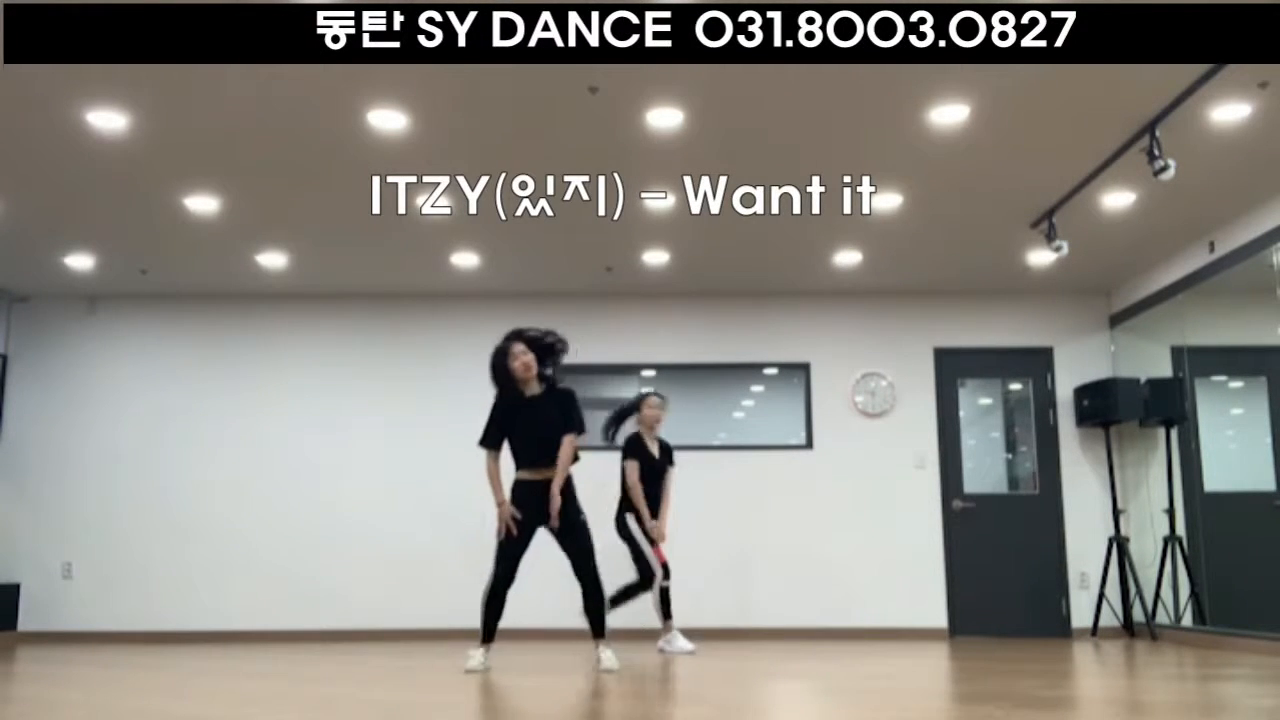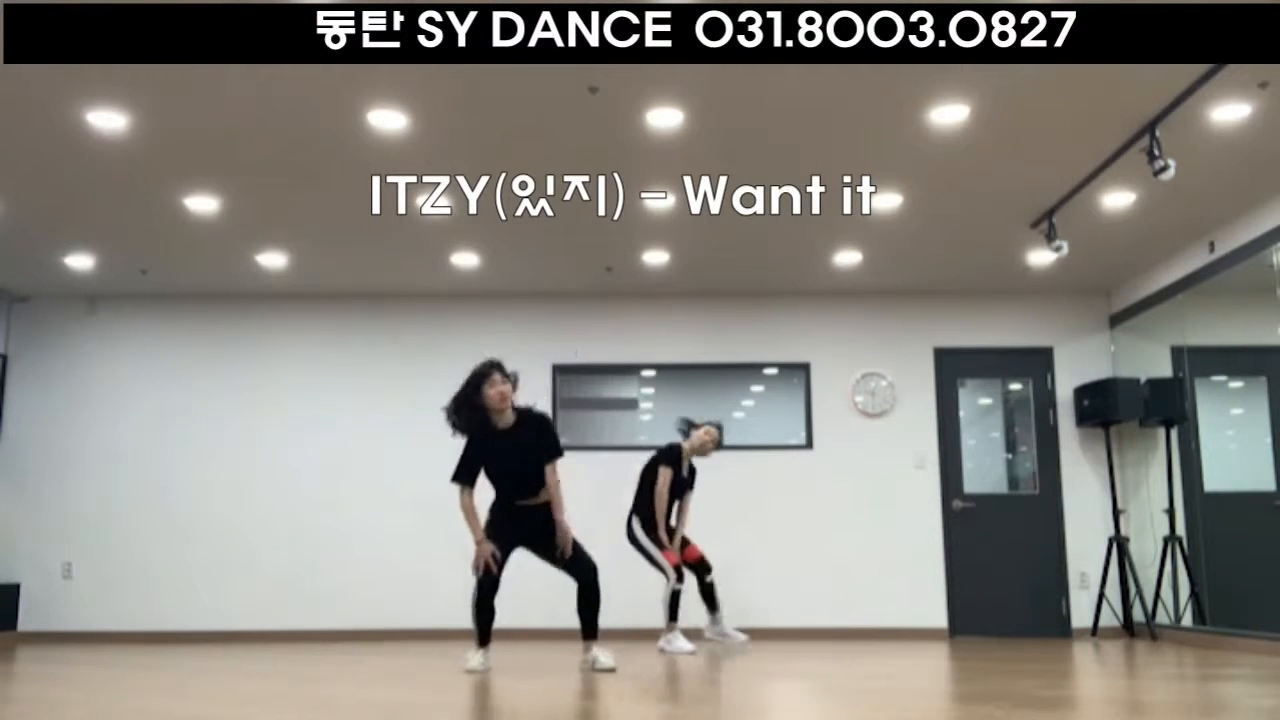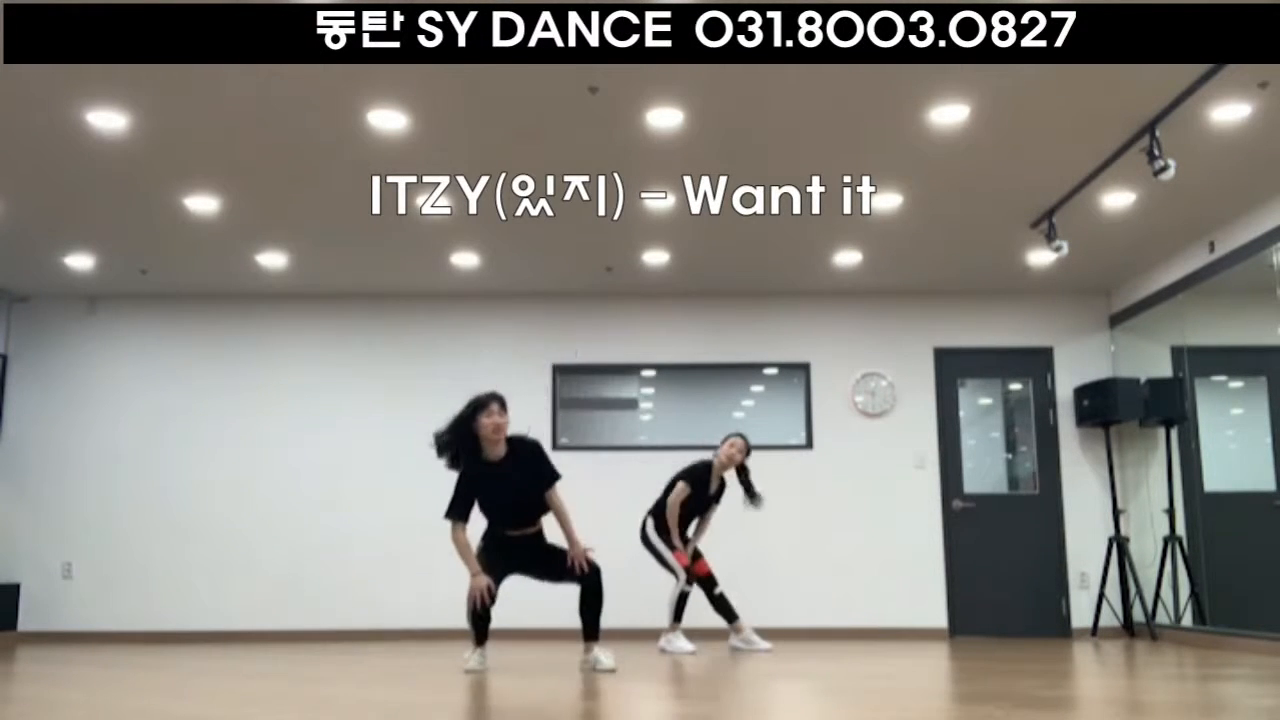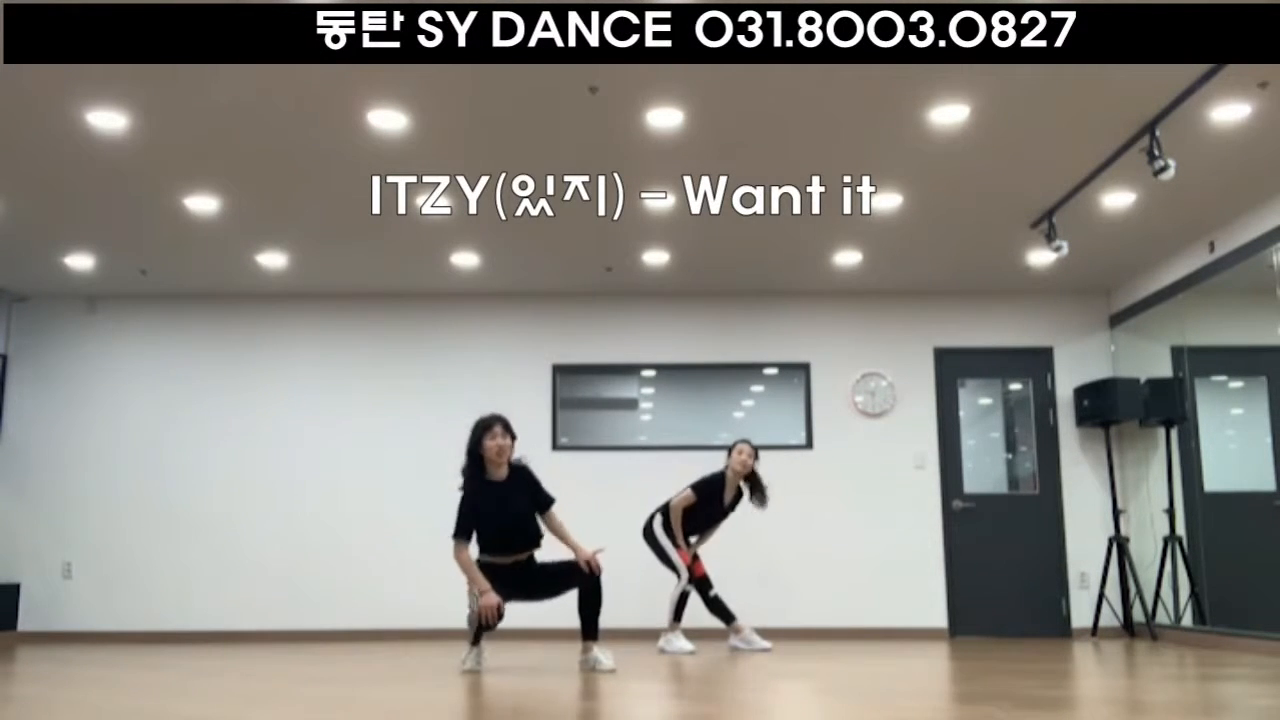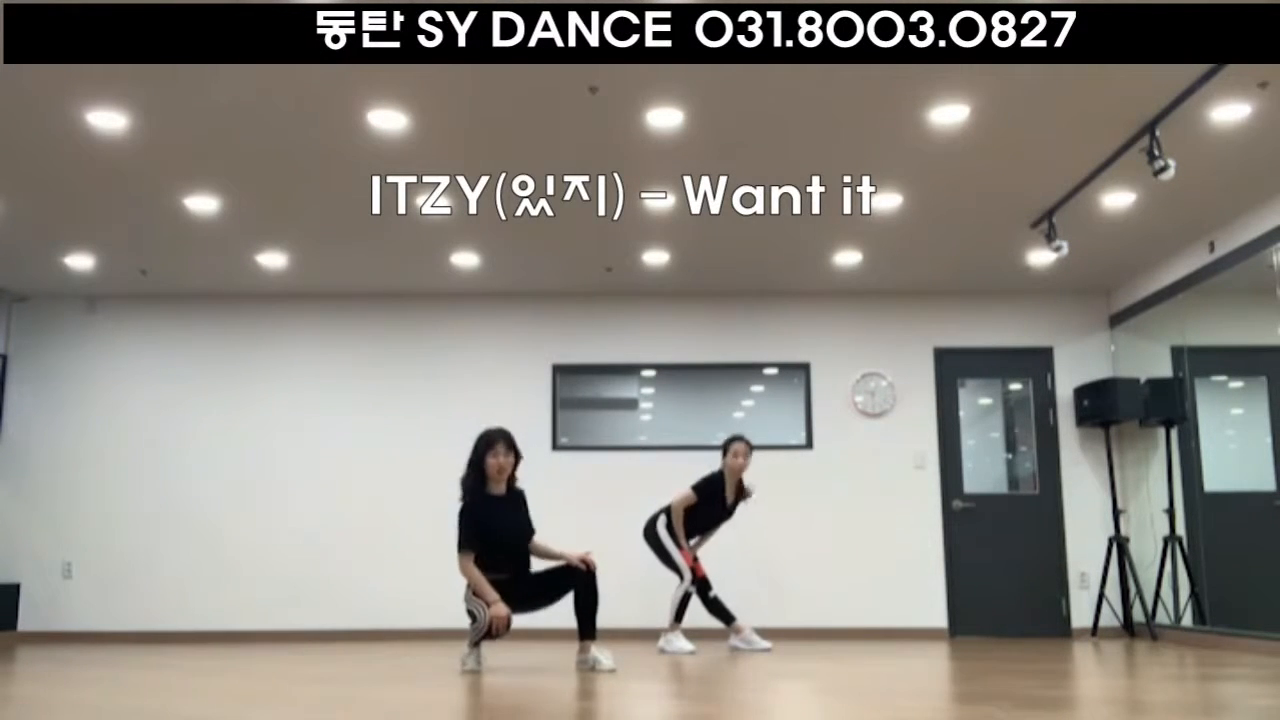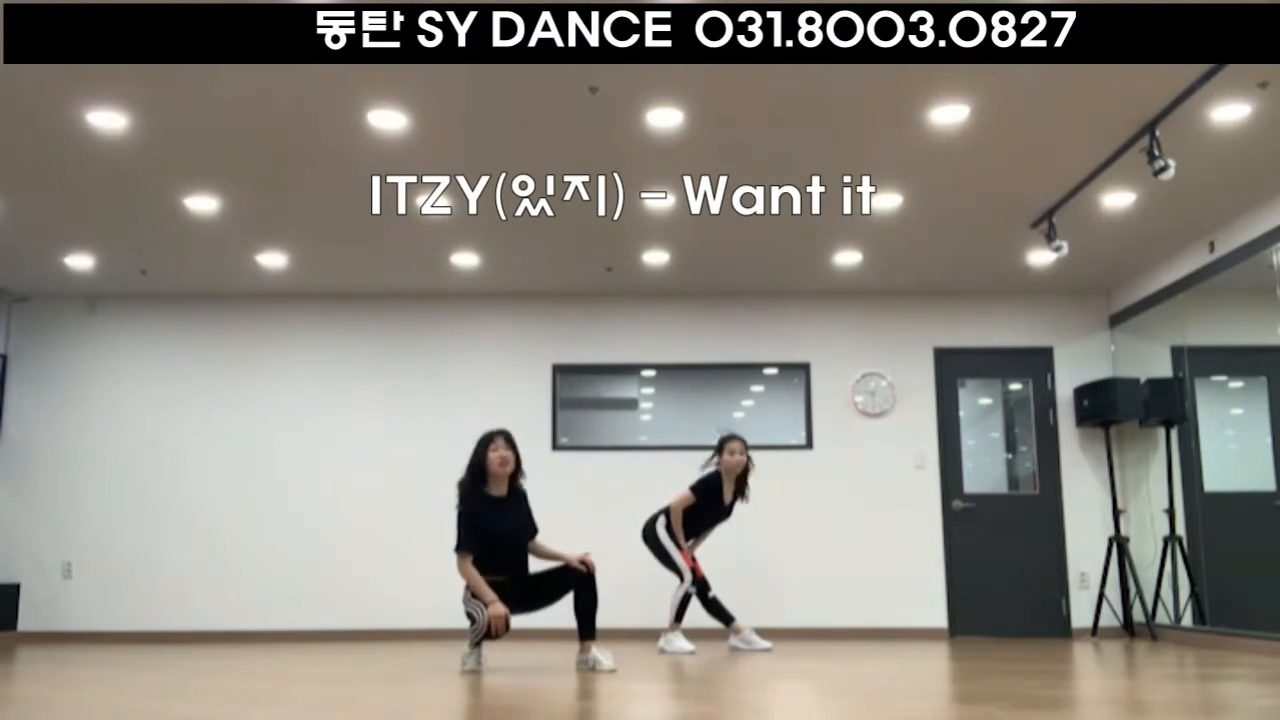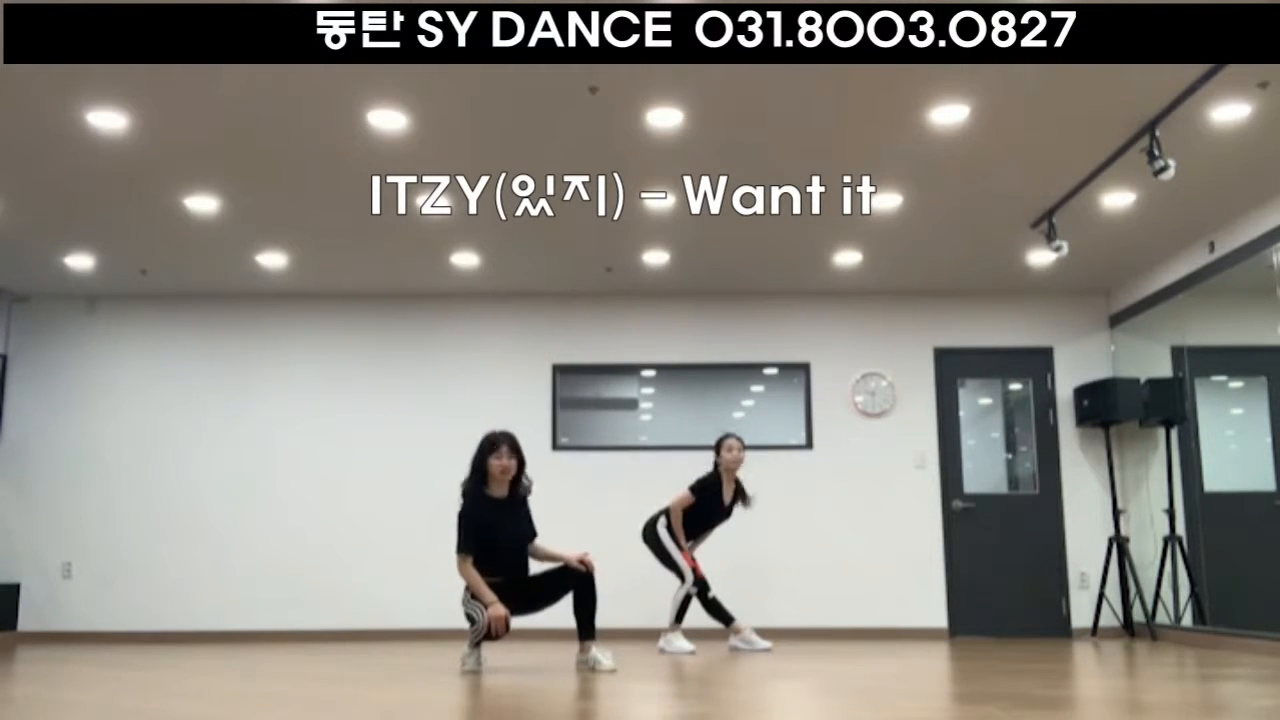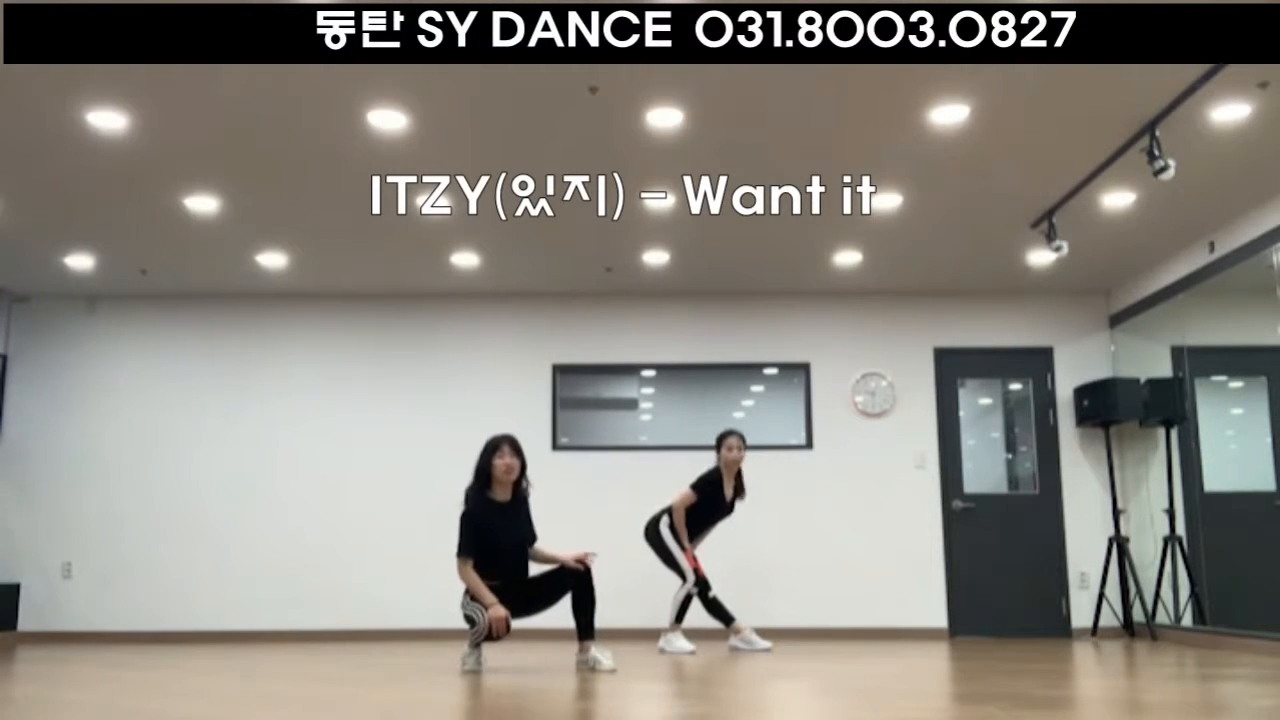
dt=0.2s
person 1, frame 1
left shoulder: (563, 398)
right shoulder: (505, 406)
left elbow: (568, 445)
right elbow: (492, 457)
left wrist: (555, 492)
right wrist: (501, 503)
left hip: (561, 493)
right hip: (524, 495)
left knee: (587, 570)
right knee: (503, 572)
left ankle: (602, 646)
right ankle: (484, 648)
person 1, frame 2
left shoulder: (537, 423)
right shoulder: (479, 439)
left elbow: (551, 474)
right elbow: (465, 494)
left wrist: (561, 521)
right wrist: (479, 540)
left hip: (542, 517)
right hip: (504, 519)
left knee: (587, 571)
right knee: (486, 580)
left ankle: (591, 648)
right ankle: (482, 650)
person 1, frame 3
left shoulder: (528, 451)
right shoulder: (472, 472)
left elbow: (552, 497)
right elbow: (458, 530)
left wrist: (574, 541)
right wrist: (475, 573)
left hip: (534, 544)
right hip: (497, 546)
left knee: (590, 573)
right knee: (481, 593)
left ankle: (591, 650)
right ankle: (479, 649)
person 1, frame 4
left shoulder: (523, 476)
right shoulder: (474, 492)
left elbow: (548, 516)
right elbow: (460, 550)
left wrist: (578, 549)
right wrist: (484, 590)
left hip: (528, 571)
right hip: (493, 573)
left knee: (588, 572)
right knee: (488, 608)
left ankle: (589, 651)
right ankle: (475, 648)
person 1, frame 5
left shoulder: (517, 497)
right shoulder: (473, 506)
right elbow: (465, 563)
left wrist: (567, 555)
right wrist: (494, 601)
left hip: (522, 585)
right hip: (487, 588)
left knee: (583, 571)
right knee: (496, 619)
left ankle: (587, 651)
right ankle: (473, 648)
person 1, frame 6
left shoulder: (518, 497)
right shoulder: (472, 506)
right elbow: (464, 564)
left wrist: (566, 557)
right wrist: (492, 601)
left hip: (521, 586)
right hip: (485, 590)
left knee: (581, 572)
right knee: (493, 620)
left ankle: (587, 652)
right ankle: (473, 649)
person 1, frame 7
left shoulder: (518, 499)
right shoulder: (473, 507)
right elbow: (464, 565)
left wrist: (565, 557)
right wrist: (492, 602)
left hip: (521, 588)
right hip: (485, 591)
left knee: (580, 572)
right knee: (494, 622)
left ankle: (587, 652)
right ankle: (473, 649)
person 1, frame 8
left shoulder: (520, 502)
right shoulder: (476, 510)
right elbow: (464, 568)
left wrist: (563, 558)
right wrist: (492, 604)
left hip: (520, 591)
right hip: (484, 594)
left knee: (579, 571)
right knee: (493, 622)
left ankle: (586, 652)
right ankle: (473, 649)
person 2, frame 1
left shoulder: (666, 449)
right shoulder: (633, 443)
left elbow: (665, 488)
right elbow: (632, 485)
left wrist: (662, 523)
right wrist: (650, 525)
left hip: (646, 520)
right hip: (631, 517)
left knee: (647, 580)
right knee: (660, 572)
right ankle: (668, 636)
person 2, frame 2
left shoulder: (691, 471)
right shoulder: (672, 452)
left elbow: (683, 509)
right elbow: (660, 492)
left wrist: (676, 540)
right wrist: (662, 534)
left hip: (661, 526)
right hip: (641, 525)
left knee: (702, 567)
right knee: (675, 573)
left ankle: (716, 625)
right ankle: (669, 635)
person 2, frame 3
left shoulder: (720, 485)
right shoulder: (701, 470)
left elbow: (705, 520)
right elbow: (673, 502)
left wrist: (689, 547)
right wrist: (676, 541)
left hip: (675, 532)
right hip: (656, 527)
left knee: (709, 582)
right knee: (684, 575)
left ankle: (741, 634)
right ankle: (670, 636)
person 2, frame 4
left shoulder: (738, 494)
right shoulder: (714, 482)
left elbow: (712, 525)
right elbow: (675, 504)
left wrist: (692, 549)
right wrist: (681, 542)
left hip: (677, 534)
right hip: (660, 527)
left knee: (705, 586)
right knee: (687, 574)
left ankle: (740, 633)
right ankle: (670, 636)
person 2, frame 5
left shoulder: (739, 491)
right shoulder: (713, 482)
left elbow: (714, 523)
right elbow: (677, 504)
left wrist: (692, 549)
right wrist: (683, 542)
left hip: (678, 536)
right hip: (662, 527)
left knee: (704, 587)
right knee: (689, 576)
left ankle: (740, 634)
right ankle: (670, 636)
person 2, frame 6
left shoulder: (737, 489)
right shoulder: (711, 482)
left elbow: (710, 523)
right elbow: (675, 505)
left wrist: (690, 548)
right wrist: (682, 542)
left hip: (676, 537)
right hip: (660, 529)
left knee: (702, 588)
right knee: (689, 576)
left ankle: (740, 634)
right ankle: (670, 636)
person 2, frame 7
left shoulder: (736, 491)
right shoulder: (710, 482)
left elbow: (710, 524)
right elbow: (675, 506)
left wrist: (690, 549)
right wrist: (682, 543)
left hip: (677, 537)
right hip: (660, 529)
left knee: (702, 588)
right knee: (690, 577)
left ankle: (740, 634)
right ankle: (670, 636)
person 2, frame 8
left shoulder: (736, 486)
right shoulder: (711, 479)
right elbow: (678, 505)
left wrist: (691, 546)
right wrist: (685, 542)
left hip: (679, 535)
right hip: (663, 528)
left knee: (703, 587)
right knee: (691, 577)
left ankle: (740, 634)
right ankle: (670, 636)
